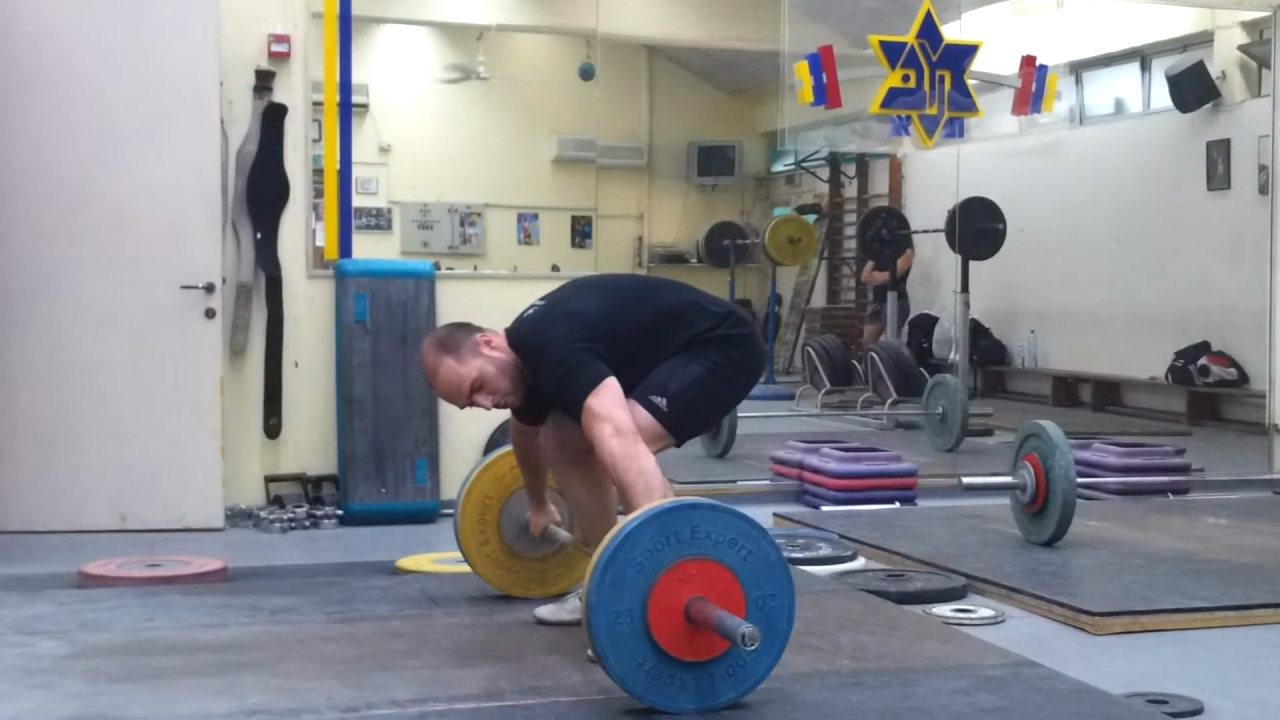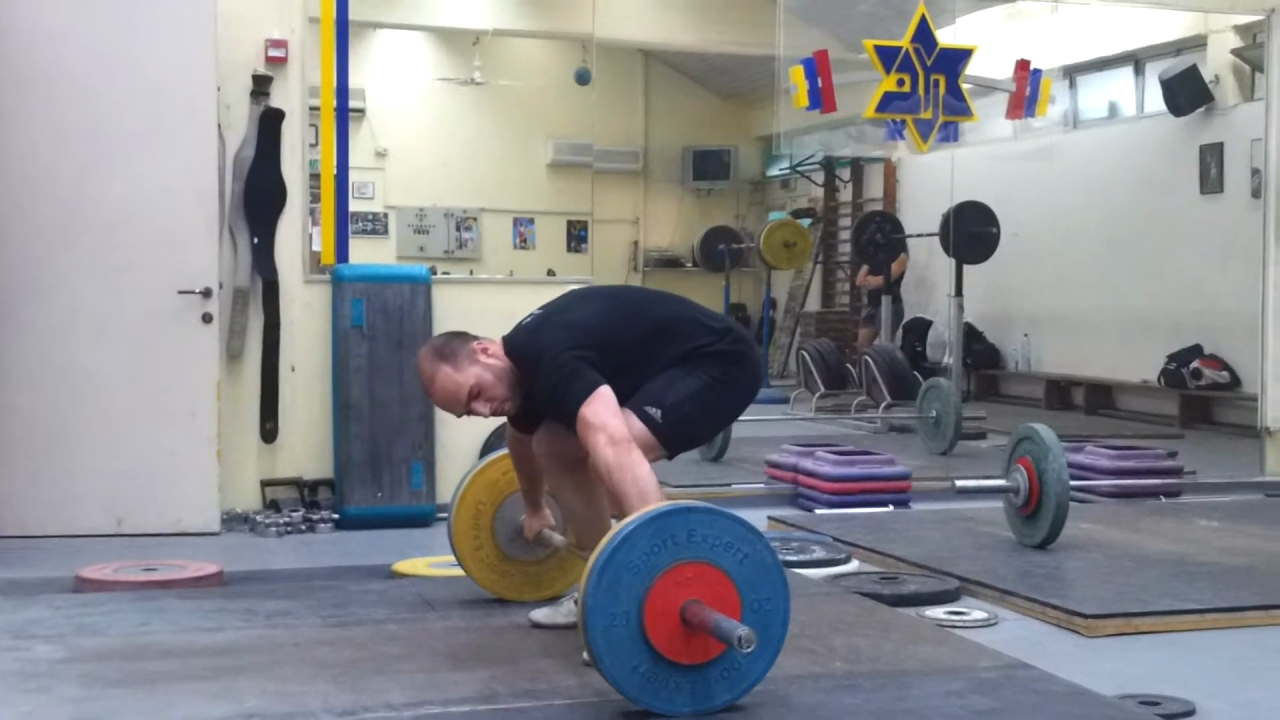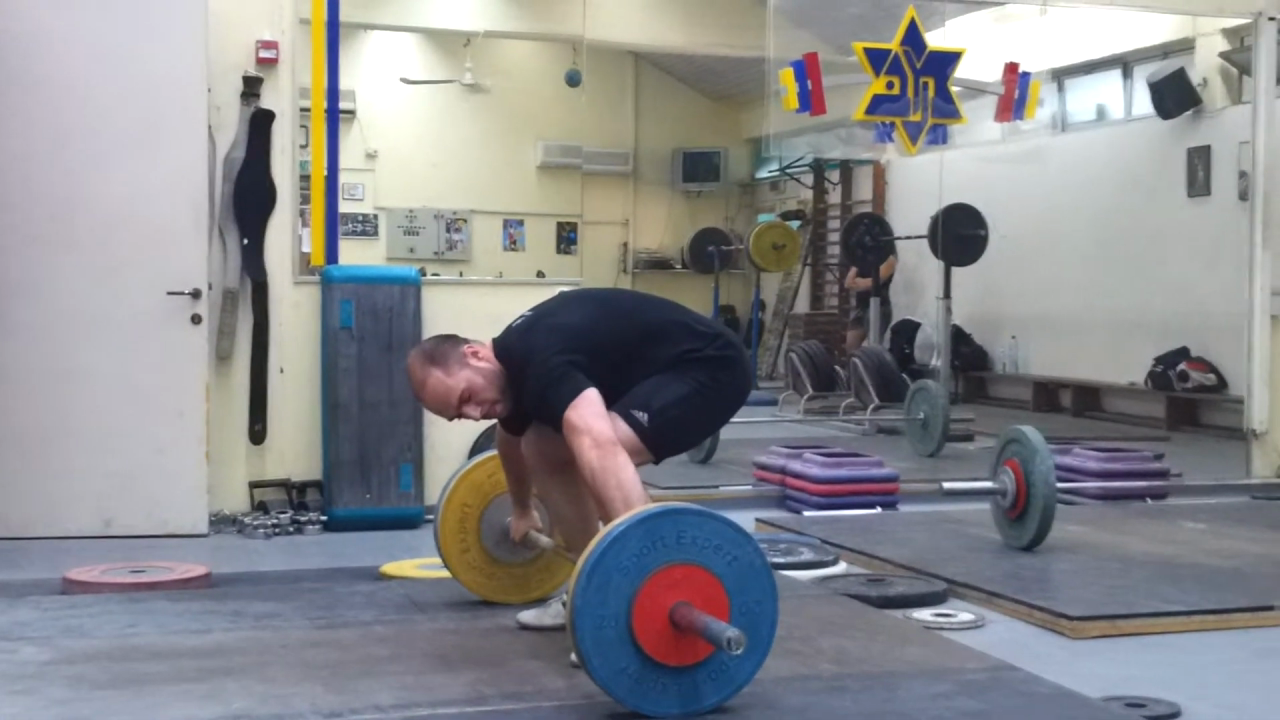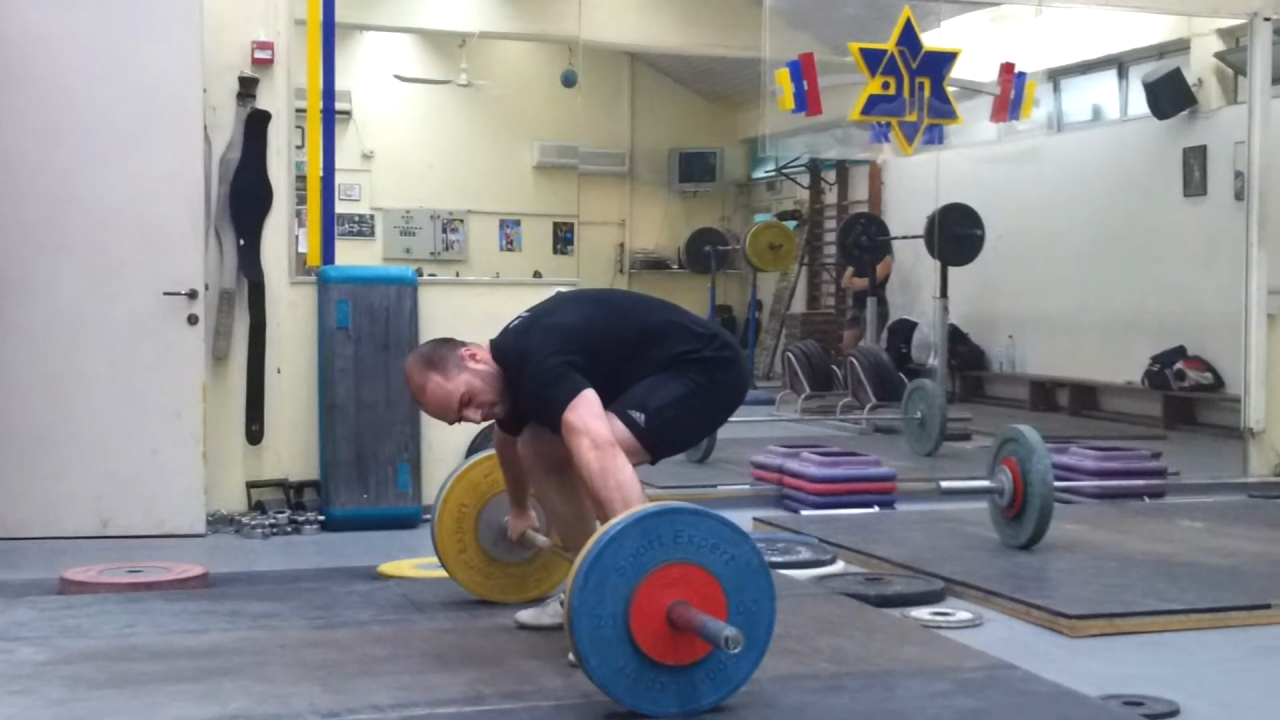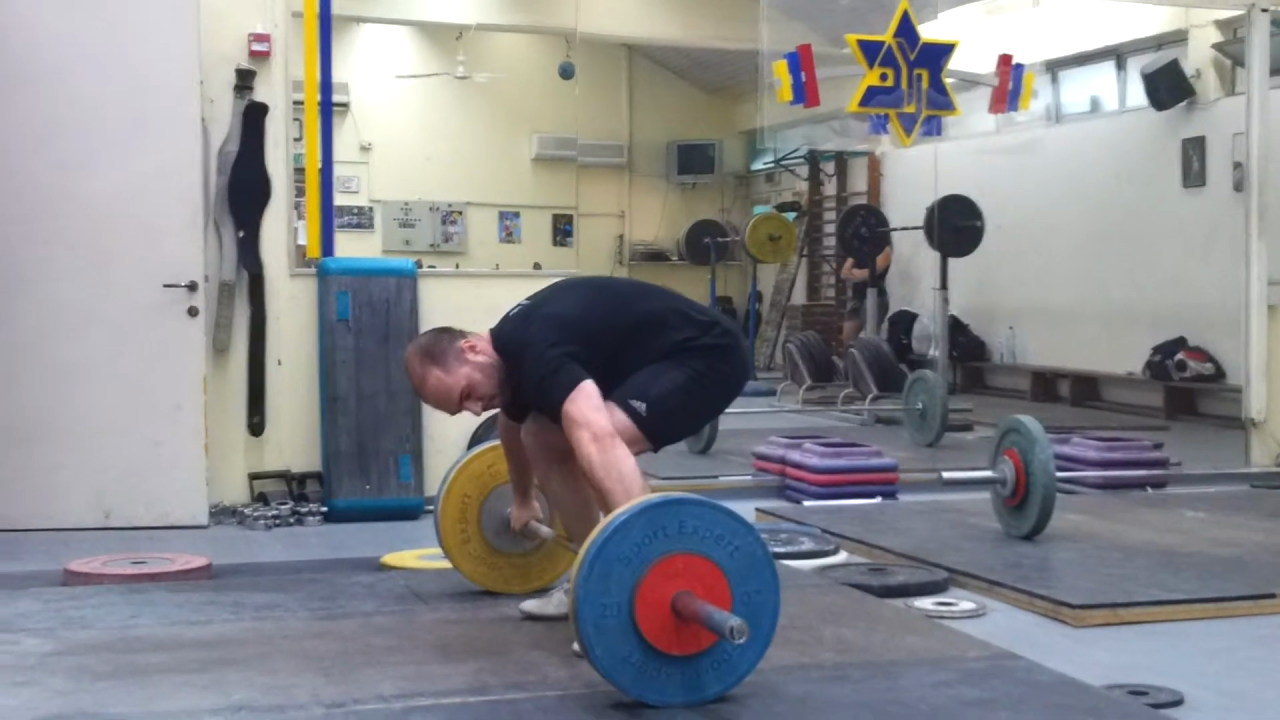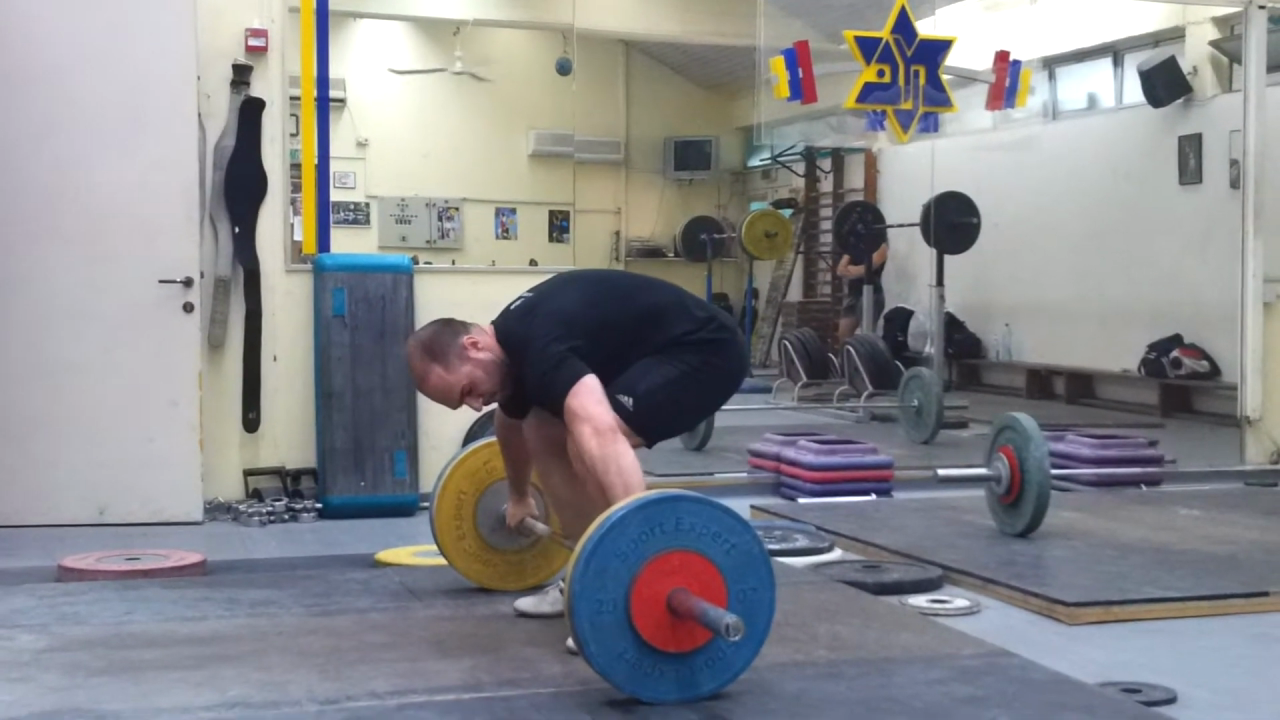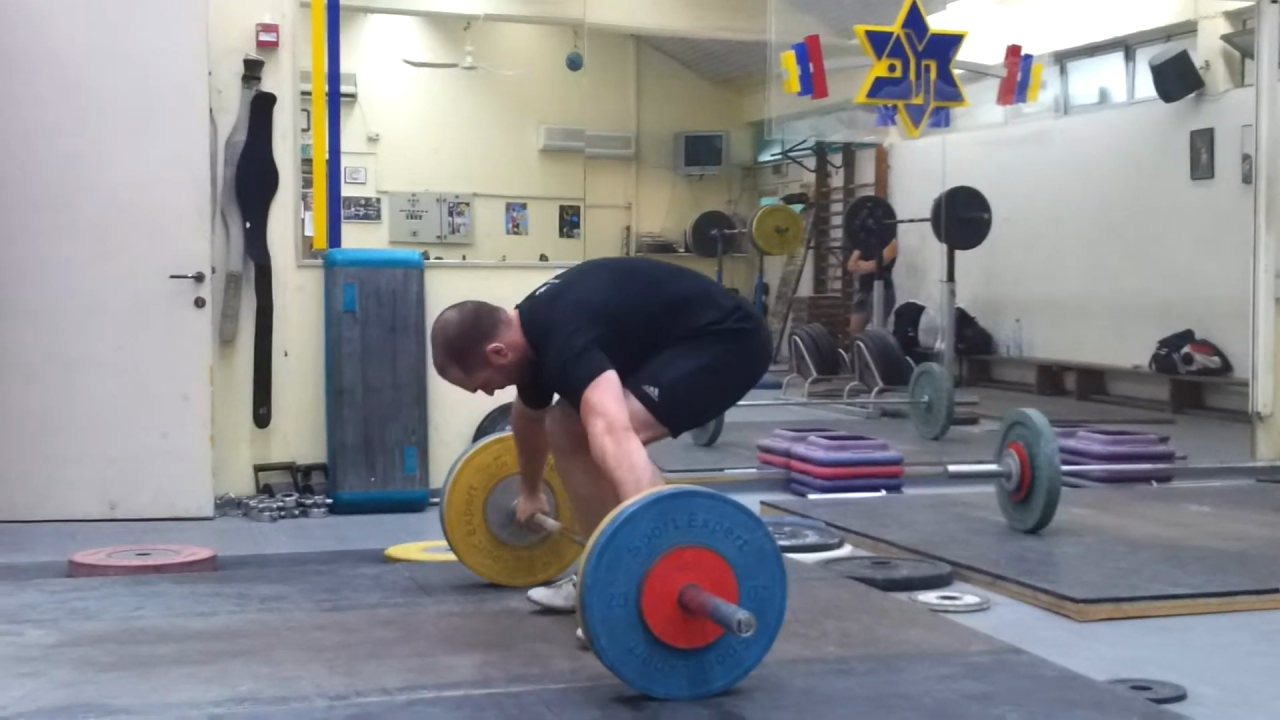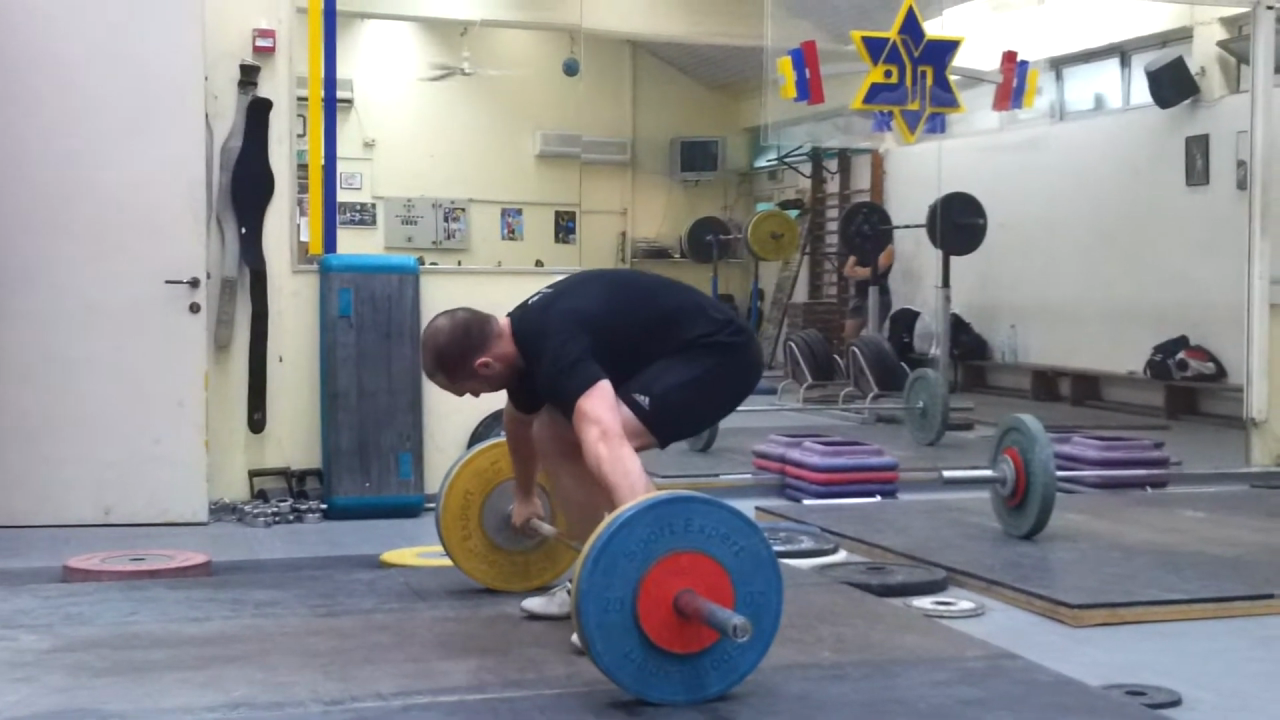
dt=0.3s
person 1, frame 1
left shoulder: (556, 351)
right shoulder: (527, 355)
left elbow: (618, 439)
right elbow: (527, 432)
right wrist: (539, 505)
left hip: (722, 347)
left knee: (621, 446)
right knee: (560, 440)
person 1, frame 2
left shoulder: (552, 361)
right shoulder: (523, 364)
left elbow: (614, 446)
right elbow: (523, 437)
right wrist: (534, 509)
left hip: (720, 361)
left knee: (609, 451)
right knee: (552, 446)
person 1, frame 3
left shoulder: (541, 361)
right shoulder: (514, 363)
left elbow: (599, 447)
right elbow: (512, 439)
right wrist: (522, 511)
left hip: (710, 366)
left knee: (596, 453)
right knee: (541, 447)
person 1, frame 4
left shoulder: (538, 364)
right shoulder: (512, 366)
left elbow: (598, 449)
right elbow: (509, 438)
right wrist: (519, 511)
left hip: (706, 367)
right hip: (652, 370)
left knee: (589, 452)
right knee: (537, 447)
person 1, frame 5
left shoulder: (538, 353)
right shoulder: (512, 351)
left elbow: (598, 440)
right elbow: (514, 429)
right wrist: (523, 501)
left hip: (708, 354)
left knee: (594, 441)
right knee: (541, 436)
person 1, frame 6
left shoulder: (540, 348)
right shoulder: (511, 343)
left elbow: (600, 437)
right elbow: (512, 424)
right wrist: (518, 498)
left hip: (706, 351)
right hip: (655, 350)
left knee: (586, 441)
right knee: (542, 433)
person 1, frame 7
left shoulder: (565, 339)
right shoulder: (531, 332)
left elbow: (612, 433)
right elbow: (529, 415)
right wrist: (530, 495)
left hip: (726, 340)
right hip: (671, 336)
left knee: (604, 430)
right knee: (564, 427)
person 1, frame 8
left shoulder: (556, 347)
right shoulder: (522, 336)
left elbow: (604, 442)
right elbow: (520, 420)
right wrist: (524, 498)
left hip: (719, 353)
right hip: (669, 349)
left knee: (600, 437)
right knee: (552, 434)
